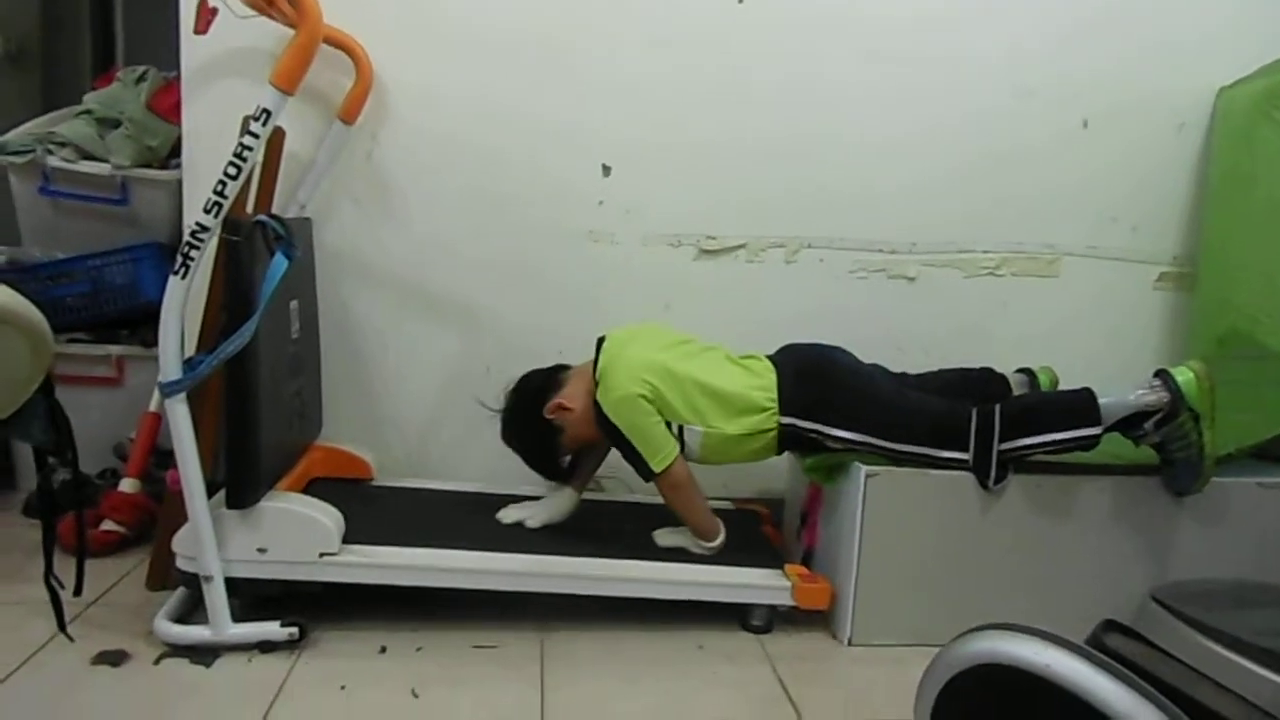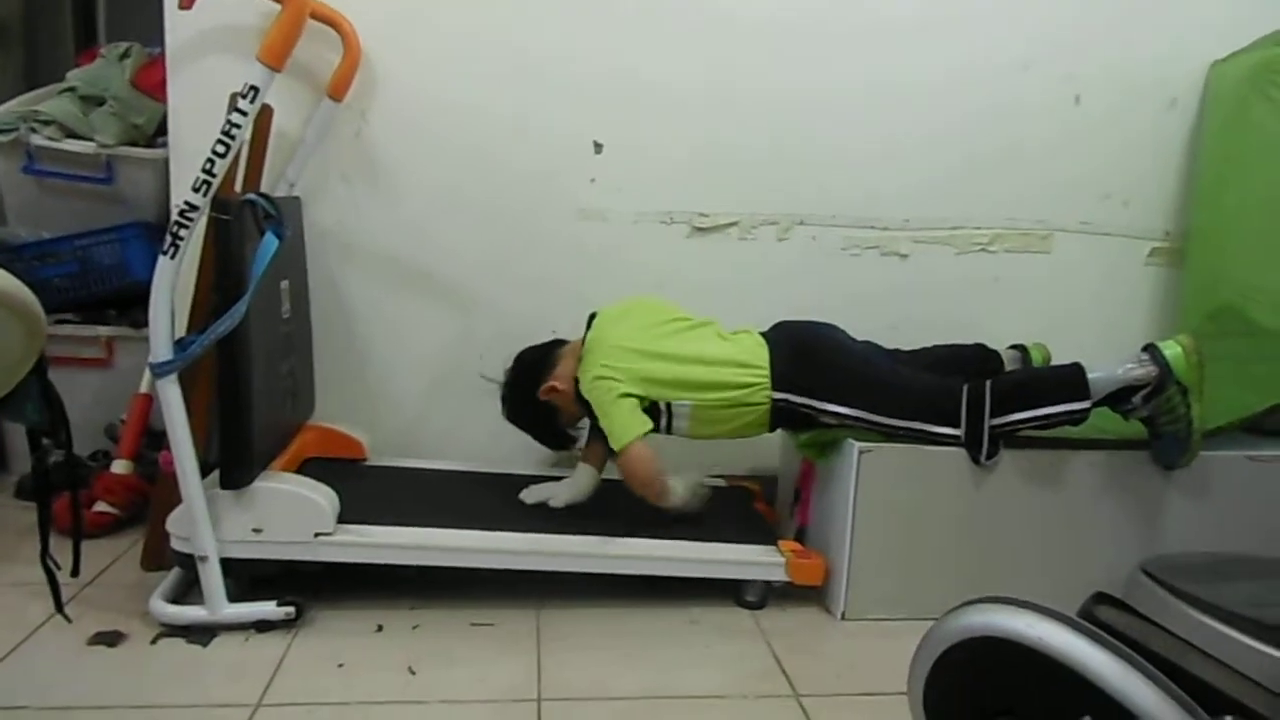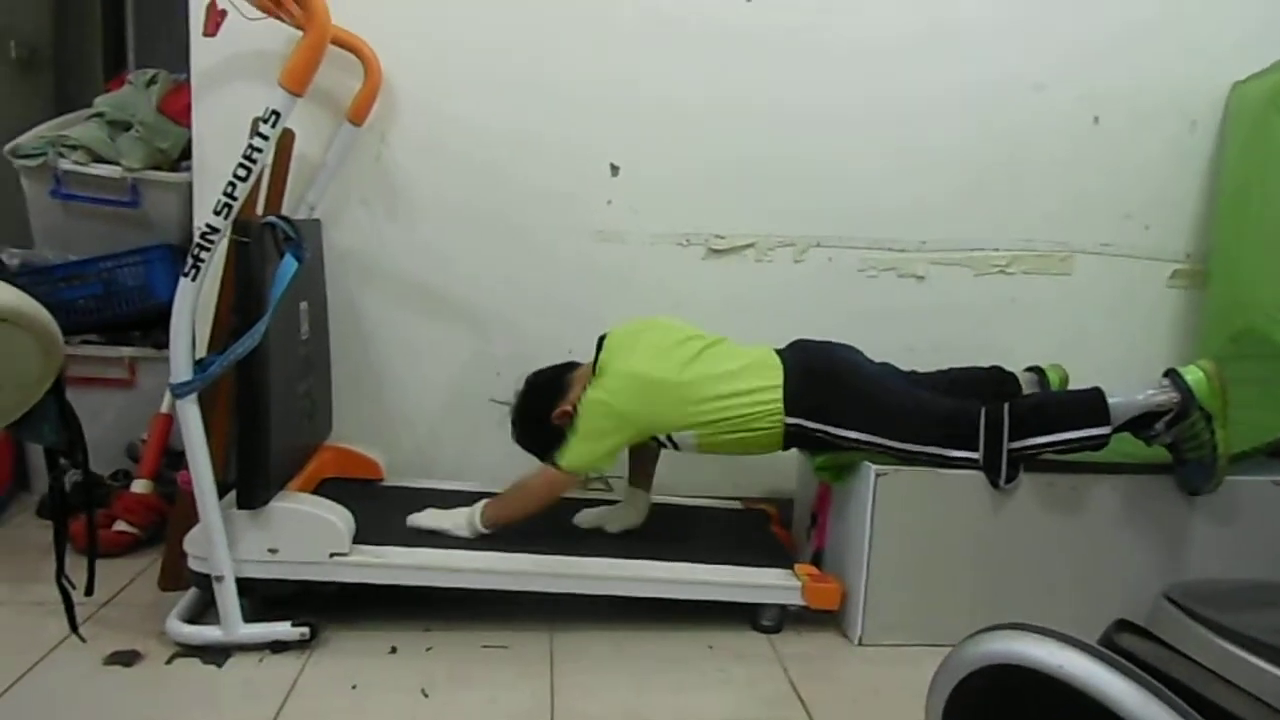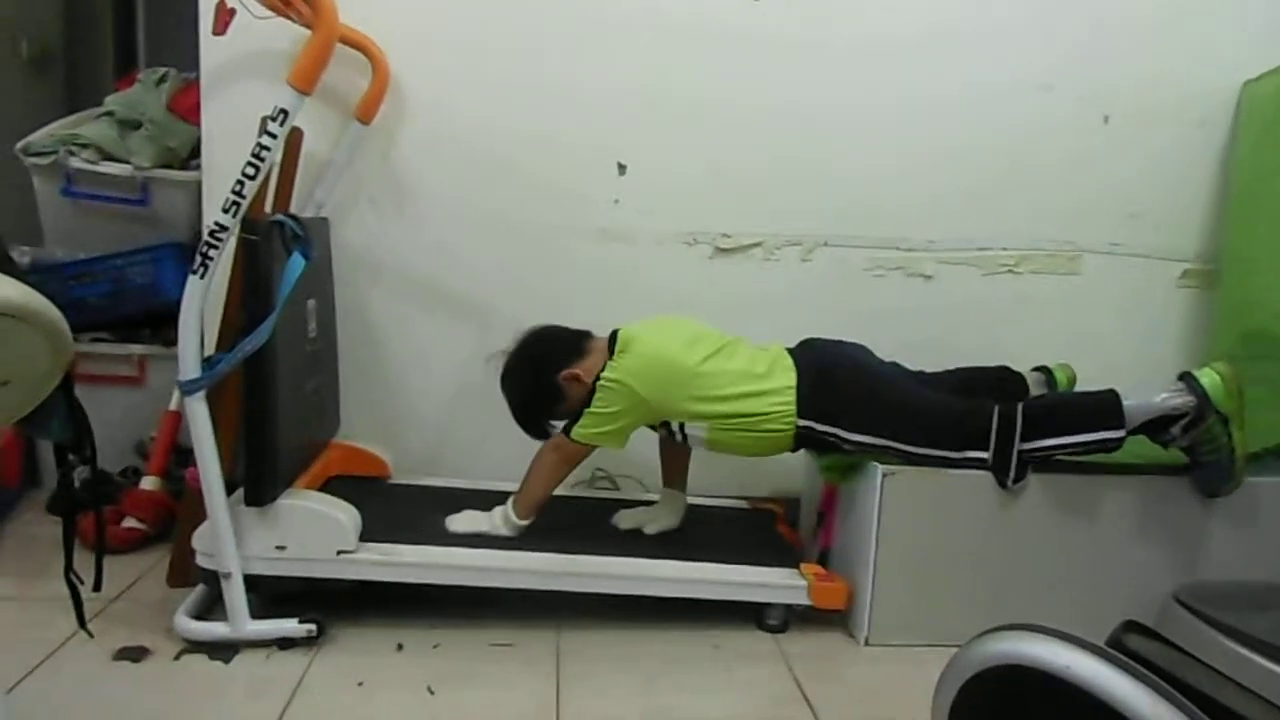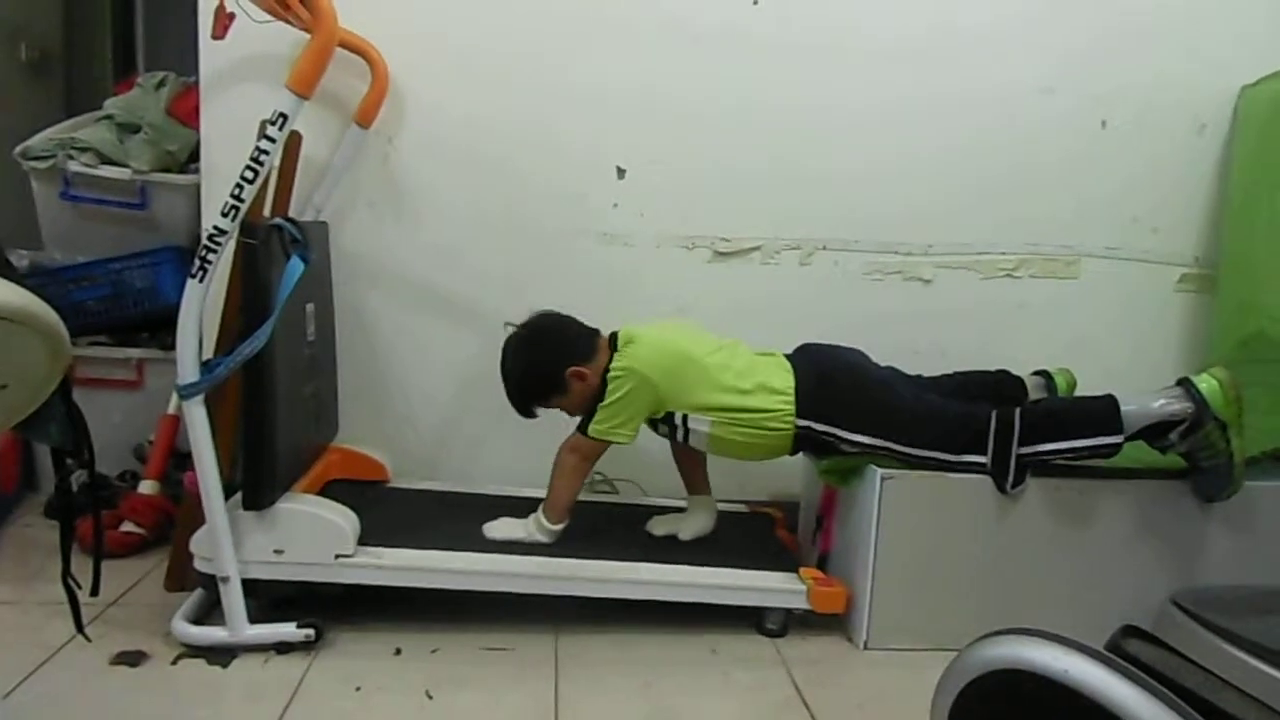
dt=0.5s
person 1, frame 1
left shoulder: (619, 394)
right shoulder: (612, 349)
left elbow: (674, 478)
right elbow: (605, 438)
left wrist: (707, 538)
right wrist: (559, 498)
left hip: (807, 404)
right hip: (799, 372)
left knee: (974, 437)
right knee: (918, 395)
left ankle: (1155, 400)
person 1, frame 2
left shoulder: (600, 374)
right shoulder: (611, 321)
left elbow: (642, 474)
left wrist: (681, 495)
right wrist: (580, 479)
left hip: (799, 383)
right hip: (791, 347)
left knee: (965, 413)
right knee: (914, 372)
left ankle: (1144, 376)
person 1, frame 3
left shoulder: (608, 400)
right shoulder: (626, 341)
left elbow: (549, 483)
left wrist: (469, 519)
right wrist: (631, 505)
left hip: (814, 402)
right hip: (805, 367)
left knee: (981, 436)
right knee: (923, 393)
left ankle: (1165, 401)
person 1, frame 4
left shoulder: (623, 380)
right shoulder: (640, 336)
left elbow: (559, 453)
right elbow: (674, 413)
left wrist: (507, 519)
right wrist: (669, 504)
left hip: (828, 407)
right hip: (819, 367)
left knee: (993, 438)
right knee: (935, 395)
left ankle: (1181, 404)
person 1, frame 5
left shoulder: (630, 372)
right shoulder: (637, 342)
left elbow: (578, 454)
right elbow: (684, 419)
left wrist: (543, 525)
right wrist: (698, 507)
left hip: (824, 408)
right hip: (814, 376)
left knee: (989, 440)
right knee: (933, 397)
left ankle: (1182, 408)
